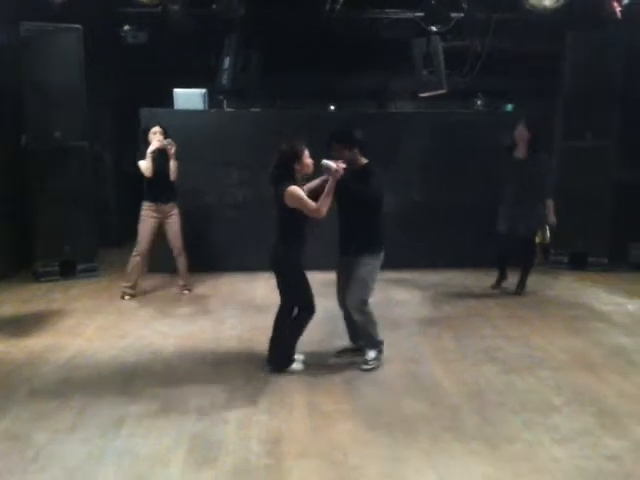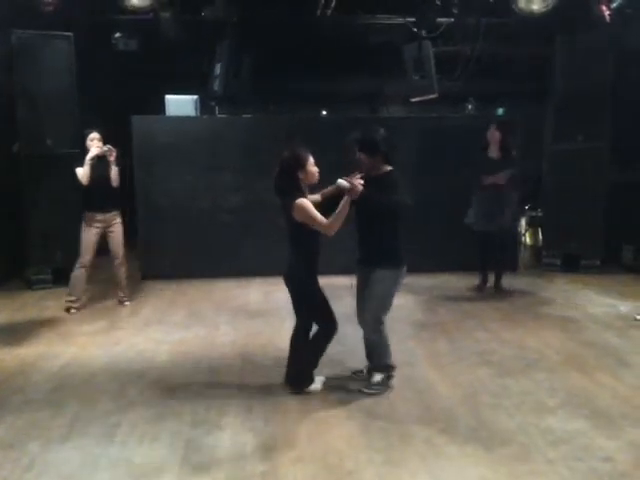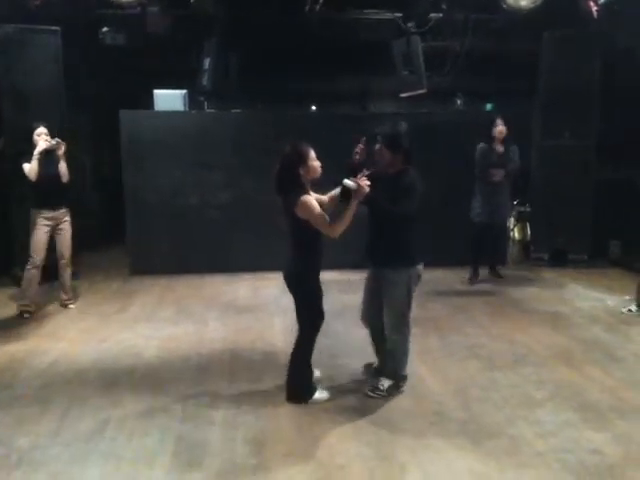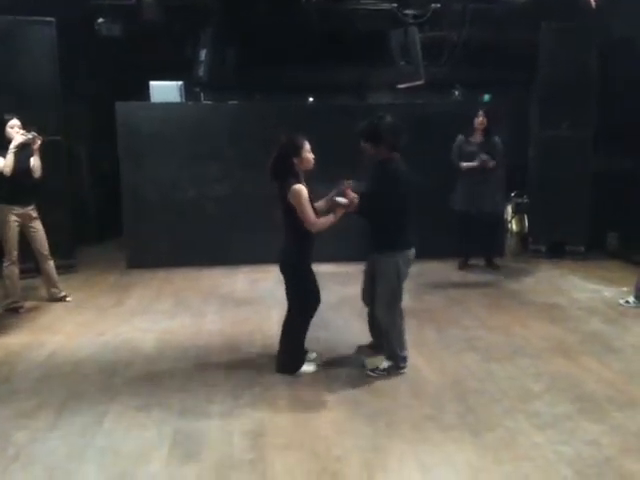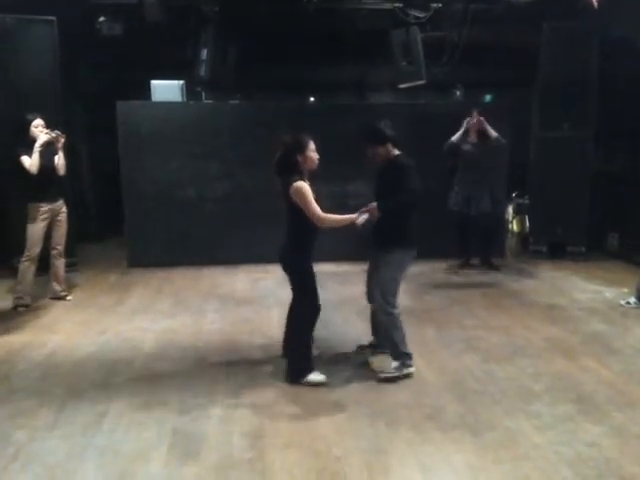
dt=1s
person 1, frame 1
left shoulder: (370, 176)
right shoulder: (346, 175)
left elbow: (369, 197)
left wrist: (342, 179)
left hip: (369, 250)
right hip: (347, 248)
left knee: (356, 301)
right knee: (345, 300)
left ankle: (374, 346)
right ankle: (358, 343)
person 1, frame 2
left shoulder: (392, 182)
right shoulder: (367, 180)
left elbow: (395, 207)
left wrist: (361, 195)
left hip: (388, 264)
right hip: (368, 261)
left knee: (372, 319)
right knee: (365, 318)
left ankle: (385, 372)
right ankle: (374, 365)
person 1, frame 3
left shoulder: (410, 182)
right shoulder: (378, 176)
left elbow: (398, 215)
right elbow: (347, 196)
left wrist: (369, 197)
right wrist: (356, 166)
left hip: (402, 265)
right hip: (378, 261)
left knee: (395, 323)
right knee: (371, 316)
left ankle: (396, 378)
right ankle: (385, 363)
person 1, frame 4
left shoulder: (396, 172)
right shoulder: (382, 167)
left elbow: (390, 209)
left wrist: (359, 205)
right wrist: (358, 198)
left hip: (395, 249)
right hip: (381, 246)
left knee: (387, 306)
right knee: (371, 297)
left ankle: (397, 360)
right ankle: (380, 343)
person 1, frame 5
left shoulder: (404, 167)
right shoulder: (386, 168)
left elbow: (411, 199)
left wrist: (381, 207)
right wrist: (374, 210)
left hip: (399, 246)
right hip: (383, 242)
left knee: (384, 301)
right knee: (375, 295)
left ankle: (403, 360)
right ankle: (381, 342)
person 2, frame 1
left shoulder: (290, 187)
right shoulder: (290, 191)
left elbow: (305, 190)
right elbow: (319, 211)
left wrist: (327, 177)
right wrist: (333, 181)
left hip: (286, 255)
right hip: (287, 257)
left knee: (289, 304)
right knee: (306, 307)
left ankle: (280, 353)
right ankle: (280, 359)
person 2, frame 2
left shoulder: (300, 197)
right shoulder: (299, 204)
left elbow: (319, 198)
right elbow: (329, 228)
left wrist: (341, 187)
right wrist: (348, 197)
left hip: (300, 272)
right hip: (302, 275)
left knee: (305, 323)
right knee: (328, 324)
left ankle: (299, 374)
right ankle: (300, 378)
person 2, frame 3
left shoulder: (301, 194)
right shoulder: (303, 201)
left elbow: (326, 201)
right elbow: (333, 230)
right wrist: (356, 199)
left hip: (301, 270)
right hip: (303, 273)
left knee: (312, 322)
right knee: (310, 326)
left ankle: (301, 376)
right ankle: (300, 390)
person 2, frame 4
left shoulder: (294, 184)
right shoulder: (296, 188)
left elbow: (313, 209)
right elbow: (313, 224)
left wrist: (335, 196)
right wrist: (341, 210)
left hip: (296, 256)
right hip: (296, 258)
left knee: (310, 301)
right knee: (301, 307)
left ankle: (296, 351)
right ankle: (290, 362)
person 2, frame 5
left shoulder: (298, 181)
right shoulder: (298, 185)
right elbow: (320, 219)
right wrist: (355, 217)
left hip: (296, 252)
right hip: (297, 255)
left knee: (301, 301)
right knee: (310, 307)
left ankle: (293, 347)
right ankle: (300, 369)
person 3, frame 1
left shoulder: (169, 154)
right shoulder: (144, 156)
left elbow: (173, 177)
right elbow: (147, 173)
left wrist: (172, 156)
right wrist: (150, 152)
left hip: (170, 207)
right hip: (150, 207)
left knee: (178, 247)
right knee: (141, 249)
left ankle: (184, 284)
right ankle: (129, 288)
person 3, frame 2
left shoulder: (108, 162)
right shoulder: (83, 163)
left elbow: (115, 183)
right elbow: (84, 181)
left wrist: (112, 162)
right wrist: (89, 159)
left hip: (113, 215)
right hip: (91, 217)
left knee: (119, 257)
right knee: (84, 260)
left ankle: (123, 295)
right ankle: (74, 301)
person 3, frame 3
left shoulder: (55, 157)
right shoulder: (28, 159)
left elbow: (65, 179)
right elbow: (32, 176)
left wrist: (61, 157)
right wrist: (37, 153)
left hip: (62, 213)
right hip: (41, 215)
left knee: (65, 258)
right knee: (35, 260)
left ankle: (67, 297)
right ankle: (26, 304)
person 3, frame 4
left shoulder: (27, 150)
left elbow: (37, 174)
left wrist: (36, 151)
left hip: (30, 208)
left knee: (44, 252)
left ankle: (55, 292)
person 3, frame 5
left shoulder: (51, 148)
right shoulder: (25, 150)
left elbow: (61, 171)
right elbow: (33, 169)
left wrist: (60, 149)
right wrist: (38, 146)
left hip: (58, 204)
right hip: (38, 207)
left knee: (58, 250)
right knee: (31, 253)
left ankle: (58, 290)
right ankle: (21, 298)
person 4, frame 1
left shoulder: (539, 159)
right shoulder: (509, 156)
left elbow: (546, 187)
right elbow: (505, 183)
left wrist: (550, 213)
right wrist: (504, 203)
left hip: (529, 208)
right hip: (509, 206)
left knee: (527, 244)
right knee: (505, 243)
left ankle: (522, 281)
right ankle: (501, 275)
person 4, frame 2
left shoulder: (509, 157)
right shoulder: (480, 157)
left elbow: (513, 180)
right elbow: (476, 179)
left wrist: (489, 179)
right wrist: (496, 179)
left hip: (503, 205)
right hip: (482, 204)
left knee: (501, 243)
right knee: (482, 242)
left ankle: (498, 280)
right ankle: (483, 278)
person 4, frame 3
left shoulder: (512, 149)
right shoulder: (483, 148)
left elbow: (513, 169)
right elbow: (480, 171)
left wrist: (498, 173)
right wrist: (498, 174)
left hip: (502, 196)
right hip: (484, 195)
left knee: (500, 233)
right knee: (479, 232)
left ankle: (493, 267)
right ankle: (474, 270)
person 4, frame 4
left shoulder: (494, 141)
right shoulder: (462, 140)
left elbow: (498, 163)
right elbow: (456, 163)
left wrist: (489, 162)
right wrist: (473, 164)
left hip: (488, 188)
right hip: (467, 188)
left knee: (491, 222)
right knee: (466, 223)
left ankle: (489, 258)
right ankle: (464, 257)
person 4, frame 5
left shoulder: (487, 141)
right shoulder: (461, 141)
left elbow: (501, 143)
right elbow: (448, 148)
left wrist: (487, 127)
right wrist: (462, 129)
left hip: (484, 188)
right hip: (464, 188)
left knee: (488, 223)
right knee: (464, 224)
left ankle: (486, 258)
right ankle: (465, 257)
